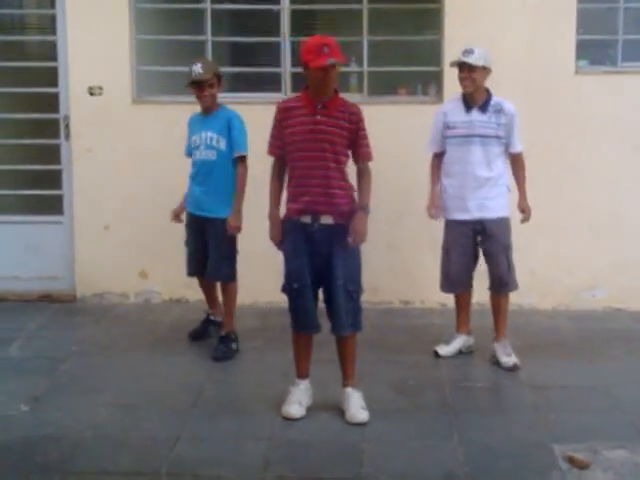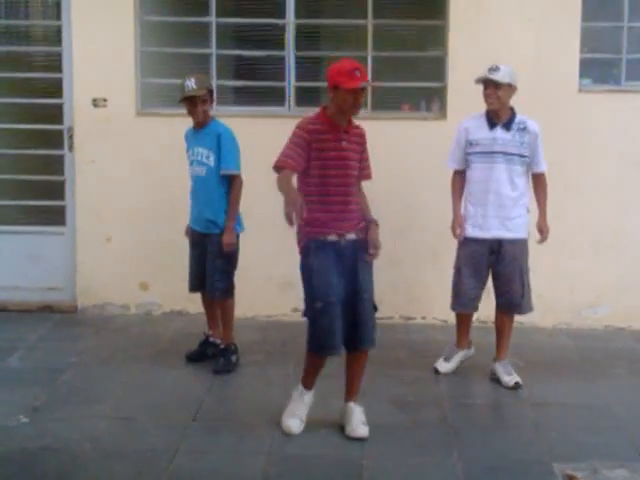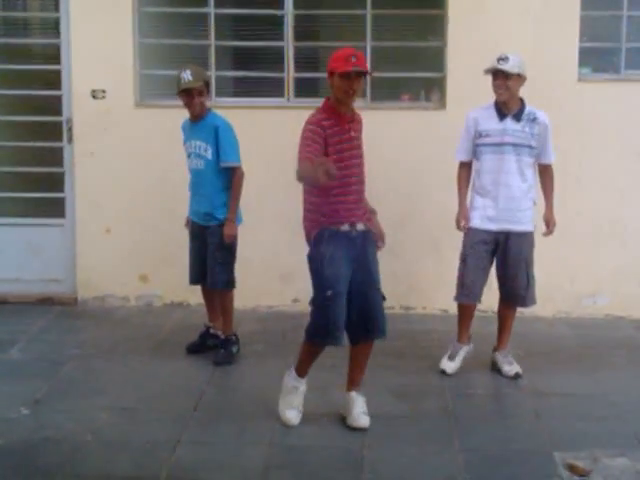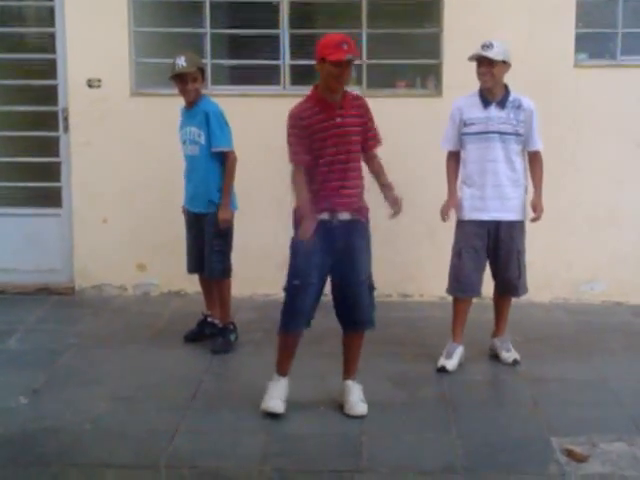
dt=0.4s
person 1, frame 1
left shoulder: (351, 113)
right shoulder: (286, 110)
left elbow: (363, 168)
right elbow: (279, 166)
left wrist: (362, 211)
right wrist: (274, 216)
left hip: (340, 222)
right hip: (299, 223)
left knee: (346, 305)
right knee: (301, 304)
left ankle: (350, 389)
right ankle: (301, 385)
person 1, frame 2
left shoulder: (358, 135)
right shoulder: (309, 129)
right elbow: (284, 171)
left wrist: (371, 224)
right wrist: (290, 198)
left hip: (355, 241)
right hip: (319, 242)
left knee: (362, 324)
right knee: (324, 324)
left ankle: (352, 404)
right ankle: (304, 393)
person 1, frame 3
left shoulder: (356, 120)
right shoulder: (317, 124)
right elbow: (304, 170)
left wrist: (371, 216)
right wrist: (314, 172)
left hip: (359, 231)
right hip: (328, 232)
left knee: (369, 315)
right knee: (329, 313)
left ankle: (353, 394)
right ankle: (296, 380)
person 1, frame 4
left shoulder: (359, 106)
right shoulder: (301, 114)
left elbow: (369, 154)
right elbow: (299, 172)
left wrist: (386, 187)
right wrist: (305, 215)
left hip: (353, 220)
right hip: (316, 222)
left knee: (358, 304)
right knee: (298, 301)
left ankle: (351, 383)
right ankle: (280, 379)
person 2, frame 1
left shoulder: (505, 111)
right shoulder: (446, 112)
left elbow: (515, 155)
right elbow: (438, 155)
left wrist: (523, 196)
right wrist: (434, 193)
left hip: (494, 207)
right hip: (458, 207)
left knee: (501, 273)
right knee: (458, 273)
left ankle: (501, 342)
right ankle: (463, 335)
person 2, frame 2
left shoulder: (530, 130)
right shoulder: (468, 128)
left elbow: (538, 175)
right elbow: (459, 173)
left wrist: (542, 216)
right wrist: (456, 213)
left hip: (513, 228)
right hip: (475, 226)
left knee: (511, 295)
right knee: (465, 290)
left ankle: (501, 361)
right ankle: (462, 346)
person 2, frame 3
left shoulder: (539, 121)
right shoulder: (476, 118)
left elbow: (545, 167)
right elbow: (465, 164)
left wrist: (549, 208)
right wrist: (462, 205)
left hip: (520, 221)
right hip: (481, 218)
left knee: (514, 289)
right knee: (468, 284)
left ankle: (501, 351)
right ankle: (461, 342)
person 2, frame 4
left shoulder: (524, 108)
right shoulder: (462, 107)
left elbow: (533, 154)
right elbow: (453, 154)
left wrist: (537, 194)
right wrist: (451, 194)
left hip: (510, 208)
right hip: (472, 208)
left knee: (508, 276)
right knee: (464, 276)
left ankle: (499, 338)
right ankle: (456, 343)
person 3, frame 1
left shoulder: (231, 119)
right shoulder: (193, 122)
left elbow: (241, 165)
left wrist: (236, 211)
right wrist: (184, 201)
left hip: (221, 211)
right hip: (196, 209)
left knee: (225, 272)
right knee: (199, 269)
left ankle: (228, 333)
right ankle: (213, 316)
person 3, frame 2
left shoulder: (222, 134)
right shoulder: (189, 135)
left elbow: (236, 181)
left wrist: (230, 227)
left hip: (220, 227)
right hip: (199, 226)
left knee: (222, 287)
right knee: (202, 285)
left ankle: (229, 346)
right ankle: (213, 339)
person 3, frame 3
left shoulder: (219, 126)
right shoulder: (186, 127)
left elbow: (237, 173)
left wrist: (231, 219)
left hip: (219, 219)
right hip: (198, 217)
left knee: (221, 279)
right knee: (202, 278)
left ankle: (229, 337)
right ankle: (213, 330)
person 3, frame 4
left shoulder: (211, 111)
right shoulder: (185, 113)
left elbow: (229, 157)
left wrist: (226, 204)
left hip: (214, 206)
right hip: (194, 205)
left knee: (218, 267)
right knee: (200, 266)
left ankle: (227, 325)
right ankle: (211, 318)
